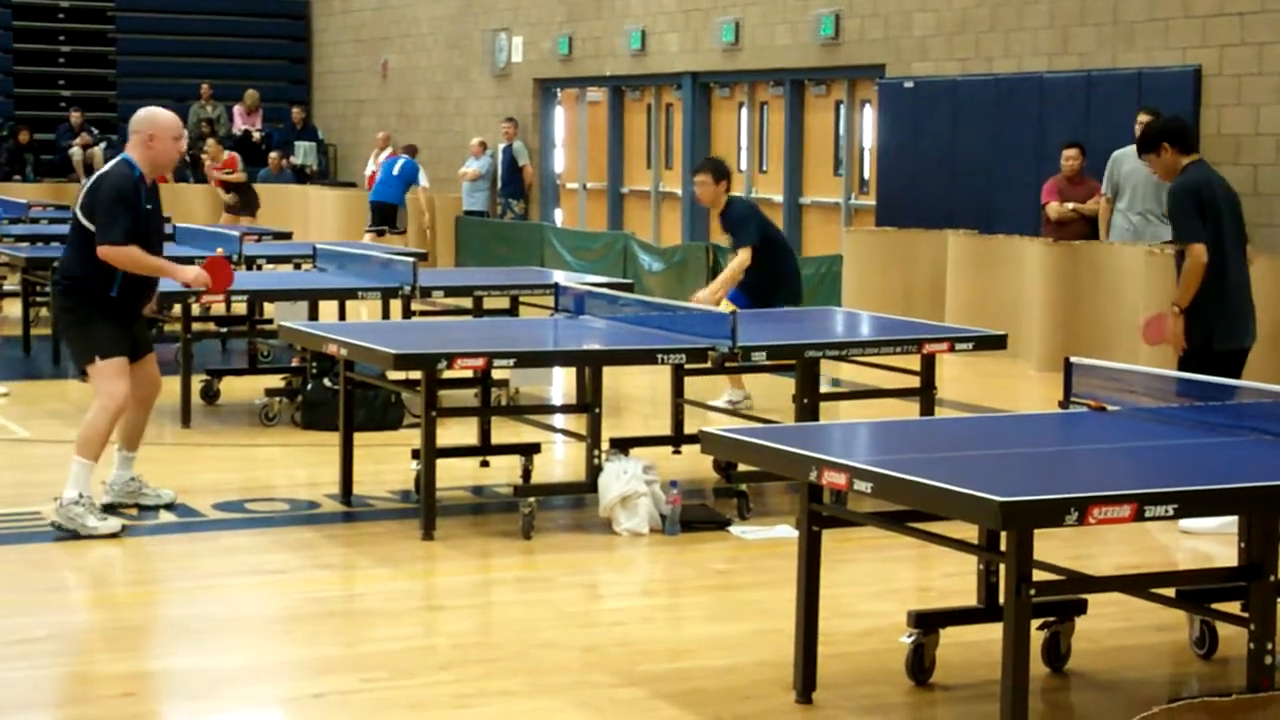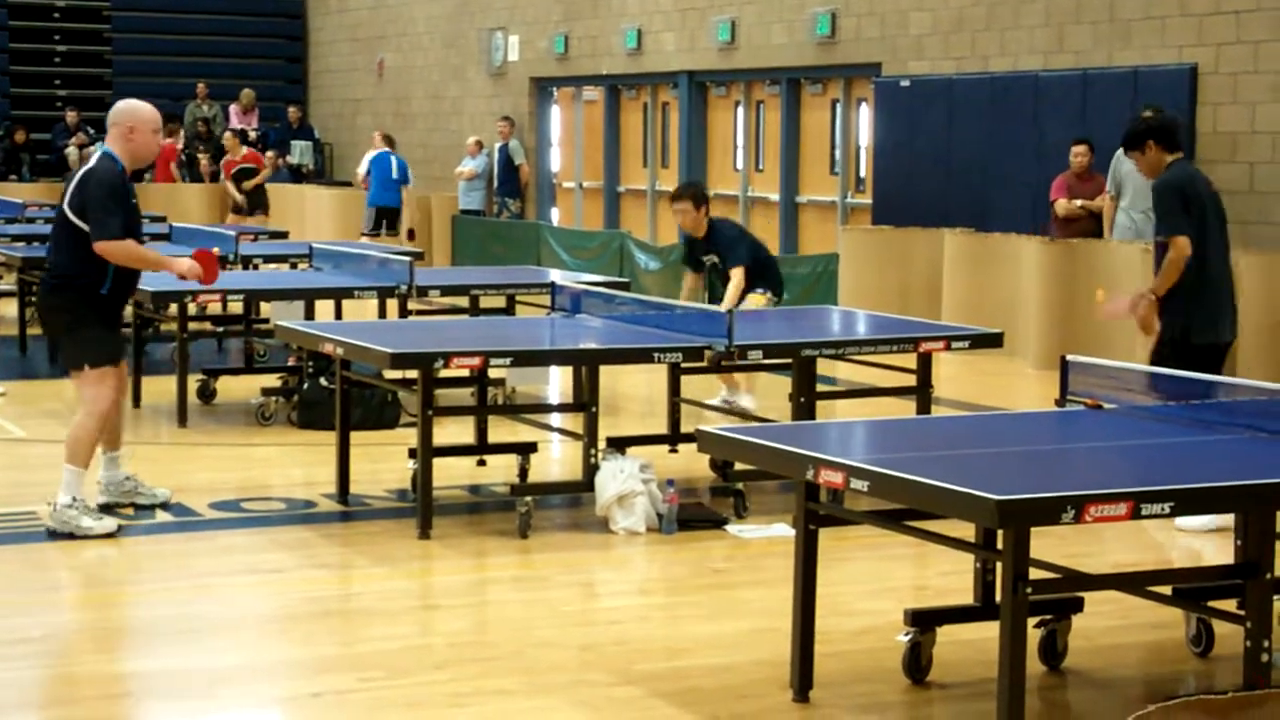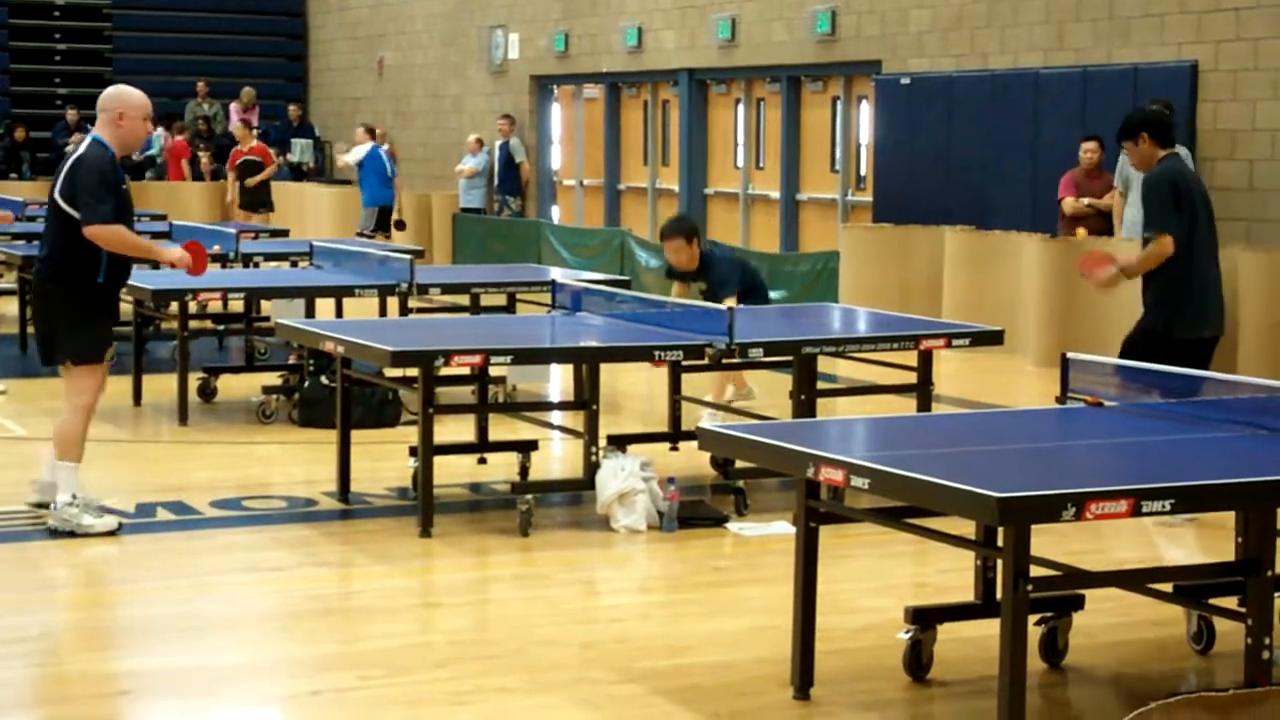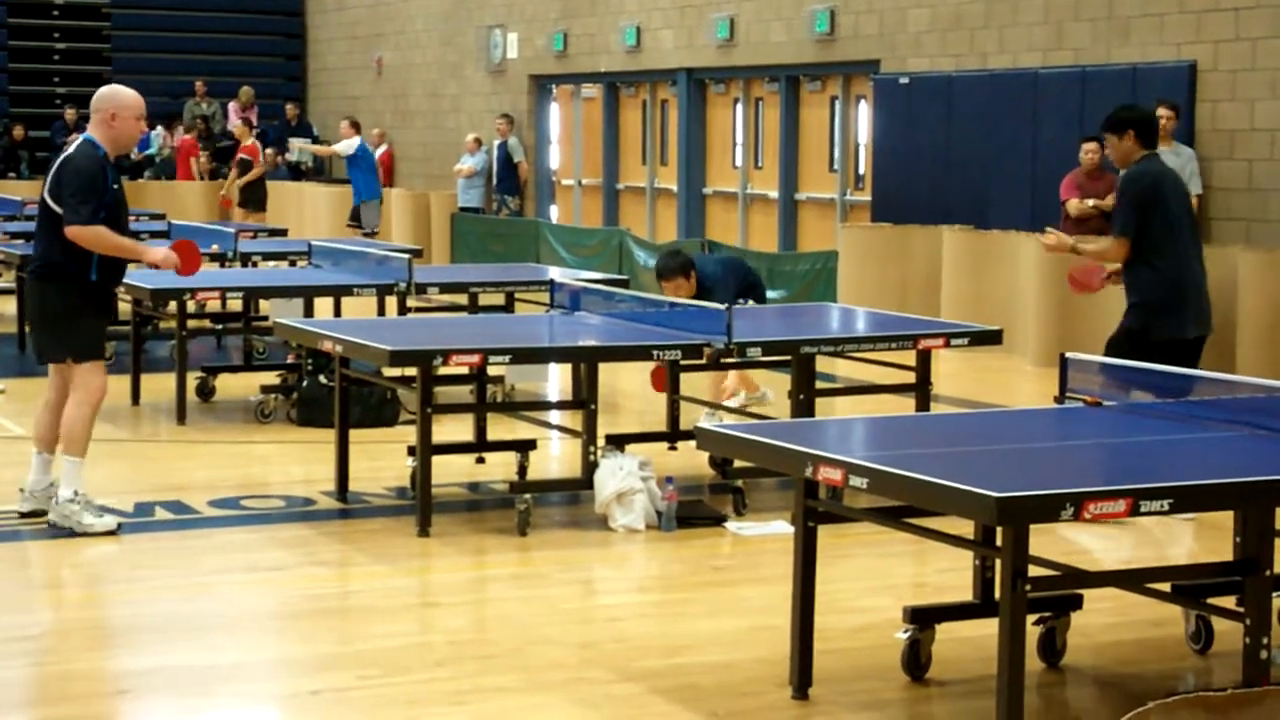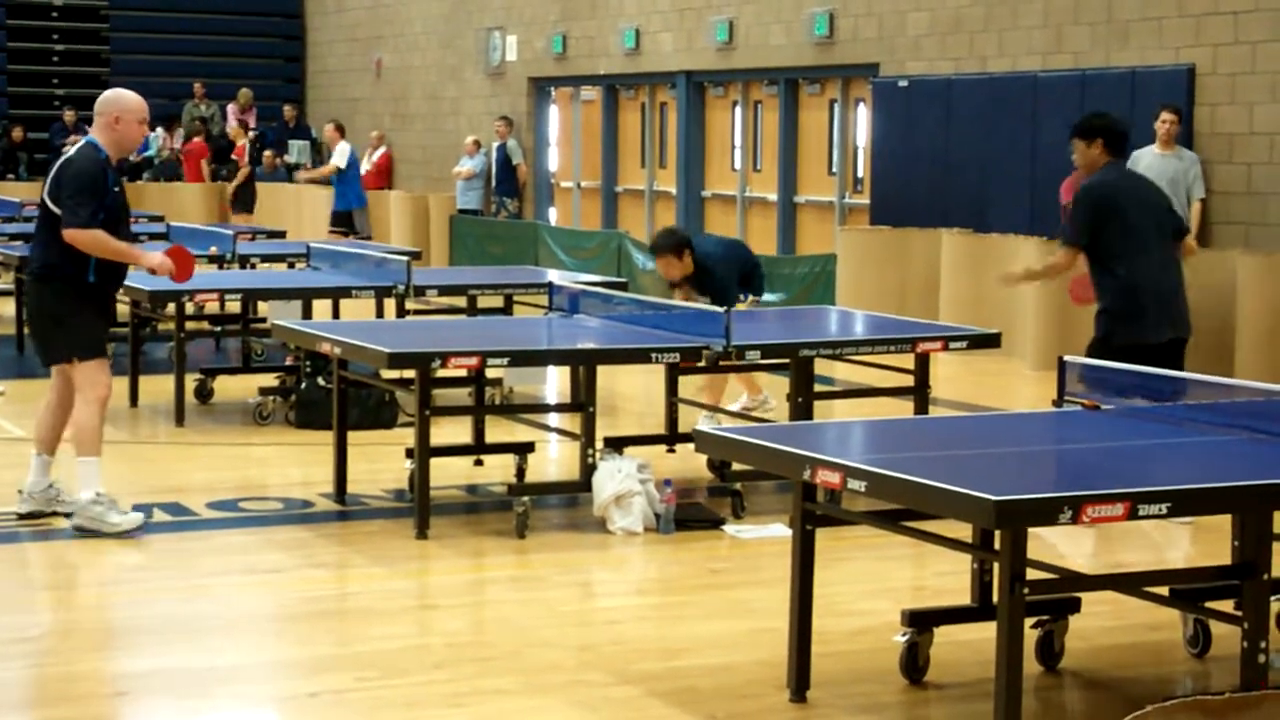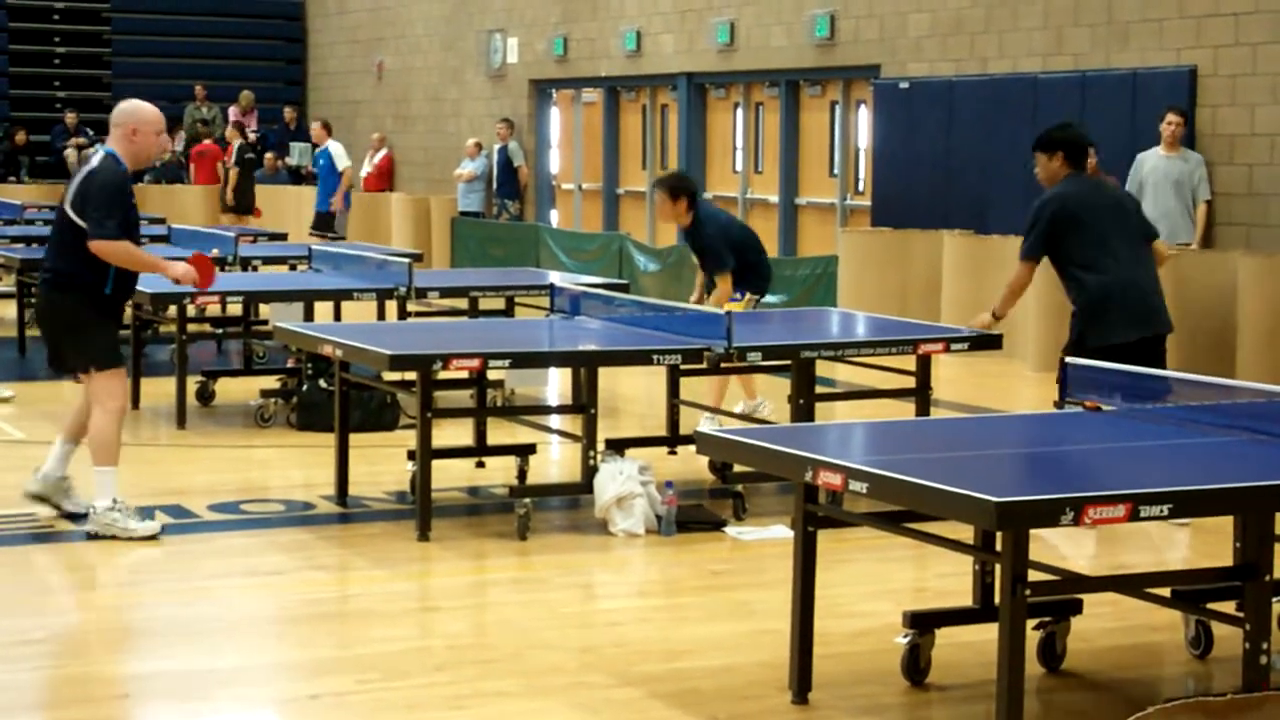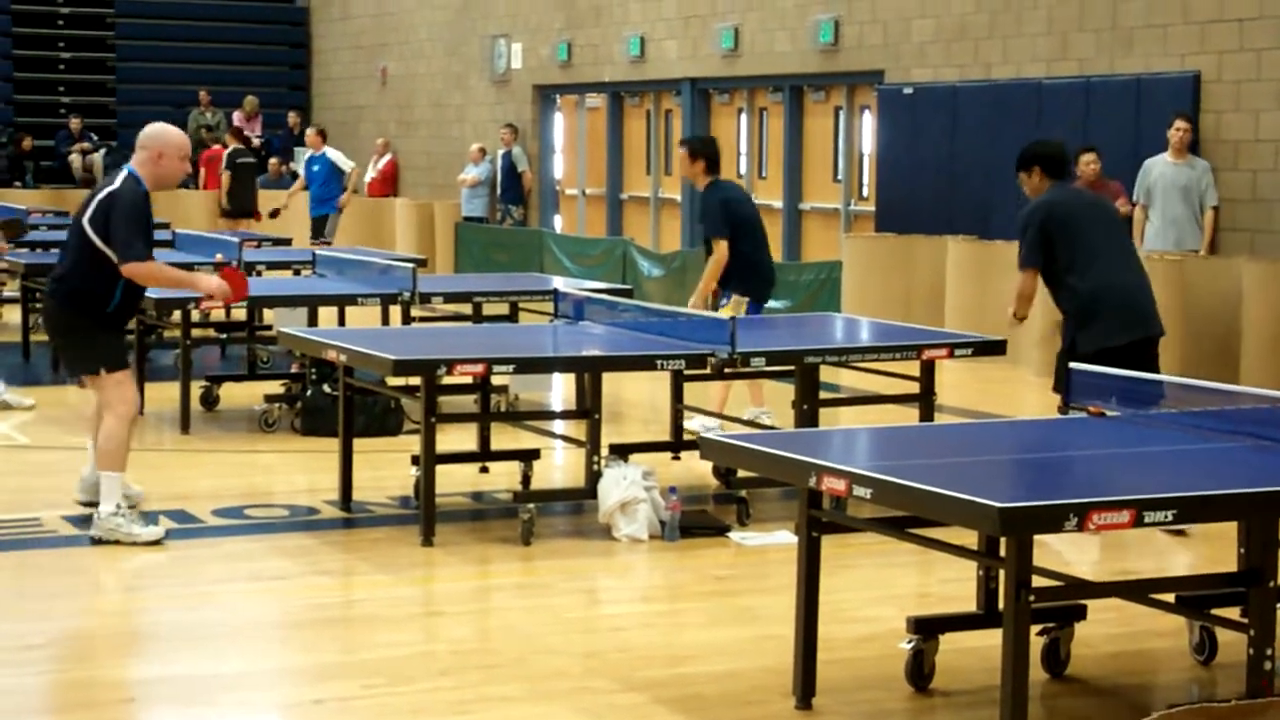
dt=0.2s
person 1, frame 1
left shoulder: (147, 184)
right shoulder: (116, 182)
right elbow: (110, 249)
left wrist: (148, 291)
right wrist: (177, 271)
left hip: (121, 303)
right hip: (85, 304)
left knee: (147, 386)
right knee: (115, 395)
left ankle: (123, 482)
right ankle: (73, 501)
person 1, frame 2
left shoulder: (114, 175)
right shoulder: (102, 176)
right elbow: (108, 245)
right wrist: (170, 263)
left hip: (95, 300)
right hip: (73, 303)
left knee: (116, 388)
right knee: (99, 399)
left ankle: (115, 481)
right ankle: (66, 506)
person 1, frame 3
left shoulder: (98, 159)
right shoulder: (94, 162)
right elbow: (97, 229)
right wrist: (160, 252)
left hip: (81, 290)
right hip: (69, 293)
left knee: (87, 386)
right knee: (82, 394)
left ankle: (51, 482)
right ankle: (65, 504)
person 1, frame 4
left shoulder: (96, 161)
right shoulder: (83, 162)
right elbow: (79, 229)
left wrist: (138, 254)
right wrist: (145, 253)
left hip: (76, 291)
right hip: (64, 292)
left knee: (63, 388)
right knee: (90, 388)
left ankle: (38, 489)
right ankle: (68, 499)
person 1, frame 5
left shoulder: (101, 165)
right shoulder: (83, 164)
right elbow: (76, 232)
left wrist: (137, 258)
right wrist: (142, 257)
left hip: (79, 293)
right hip: (63, 293)
left knee: (66, 391)
right knee: (94, 390)
left ankle: (37, 490)
right ankle: (90, 500)
person 1, frame 6
left shoulder: (110, 173)
right shoulder: (106, 176)
right elbow: (103, 244)
right wrist: (166, 268)
left hip: (82, 300)
right hip: (75, 301)
left knee: (99, 395)
right knee: (112, 398)
left ankle: (51, 476)
right ankle: (106, 509)
person 1, frame 7
left shoulder: (127, 190)
right shoulder: (127, 197)
right elbow: (135, 266)
right wrist: (197, 282)
left hip: (89, 309)
right hip: (79, 313)
left knee: (116, 396)
right knee: (122, 402)
left ankle: (96, 480)
right ankle: (109, 515)
person 2, frame 1
left shoulder: (1184, 188)
right shoulder: (1220, 185)
left elbow: (1197, 257)
left wrist: (1177, 310)
left hip: (1209, 323)
right hip: (1235, 319)
person 2, frame 2
left shoulder: (1168, 184)
right shoulder: (1200, 182)
left elbow: (1180, 251)
left wrist: (1152, 296)
right wrist: (1157, 292)
left hip: (1189, 318)
right hip: (1217, 316)
person 2, frame 3
left shoulder: (1158, 180)
right shoulder: (1187, 177)
left elbow: (1164, 248)
left wrist: (1122, 272)
right wrist: (1133, 267)
left hip: (1172, 313)
person 2, frame 4
left shoulder: (1135, 179)
right shoulder: (1170, 178)
left elbow: (1117, 250)
left wrist: (1071, 246)
right wrist: (1125, 271)
left hip: (1155, 309)
right hip: (1192, 310)
person 2, frame 5
left shoulder: (1091, 191)
right shoulder: (1149, 188)
left elbow: (1066, 261)
right elbow: (1187, 245)
left wrist: (1028, 273)
left hip: (1125, 315)
right hip: (1171, 314)
person 2, frame 6
left shoulder: (1052, 203)
right shoulder: (1120, 196)
left elbow: (1022, 277)
right elbow: (1159, 253)
left wrist: (995, 314)
left hip: (1100, 320)
right hip: (1150, 316)
person 2, frame 7
left shoulder: (1038, 211)
right shoulder: (1101, 205)
left elbow: (1028, 286)
left wrist: (1018, 314)
left hip: (1092, 327)
right hip: (1142, 320)
person 3, frame 1
left shoulder: (742, 212)
right shoulder: (724, 214)
left elbow: (744, 258)
left wrist: (711, 290)
right wrist: (723, 290)
left hip: (780, 283)
right hip: (753, 282)
right ankle: (738, 394)
person 3, frame 2
left shoulder: (727, 234)
right shoulder: (691, 239)
left elbow: (738, 278)
right elbow: (693, 274)
left wrist: (723, 312)
left hip: (764, 284)
right hip: (731, 292)
left ankle: (746, 393)
right ankle: (732, 391)
person 3, frame 3
left shoulder: (719, 265)
right shoulder: (678, 263)
left elbow: (730, 308)
right elbow: (680, 285)
left hip: (751, 301)
left ankle: (713, 412)
right ankle: (741, 388)
person 3, frame 4
left shoulder: (714, 286)
right shoulder: (675, 284)
left wrist: (732, 377)
left hip: (748, 294)
left ankle: (712, 414)
right ankle: (754, 392)
person 3, frame 5
left shoulder: (715, 270)
right shoulder: (675, 266)
right elbow: (683, 290)
left hip: (746, 284)
left ankle: (710, 416)
right ankle: (756, 396)
person 3, frame 6
left shoulder: (710, 231)
right shoulder: (689, 220)
left elbow: (724, 288)
right wrist: (698, 292)
left hip: (749, 279)
right hip: (729, 272)
left ankle: (711, 417)
right ankle: (753, 403)
person 3, frame 7
left shoulder: (714, 200)
right shoulder: (727, 190)
left elbow: (721, 253)
left wrist: (699, 295)
right wrist: (711, 287)
left hip: (746, 282)
right hip: (754, 276)
left ankle: (713, 419)
right ankle: (758, 411)
